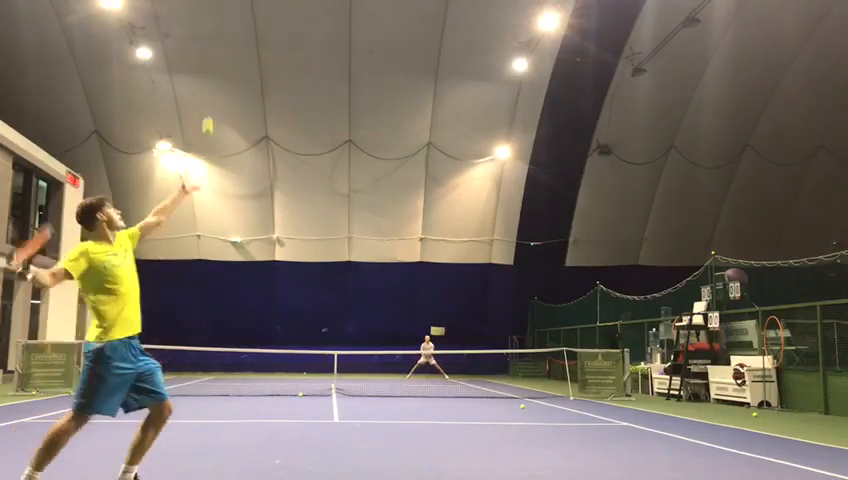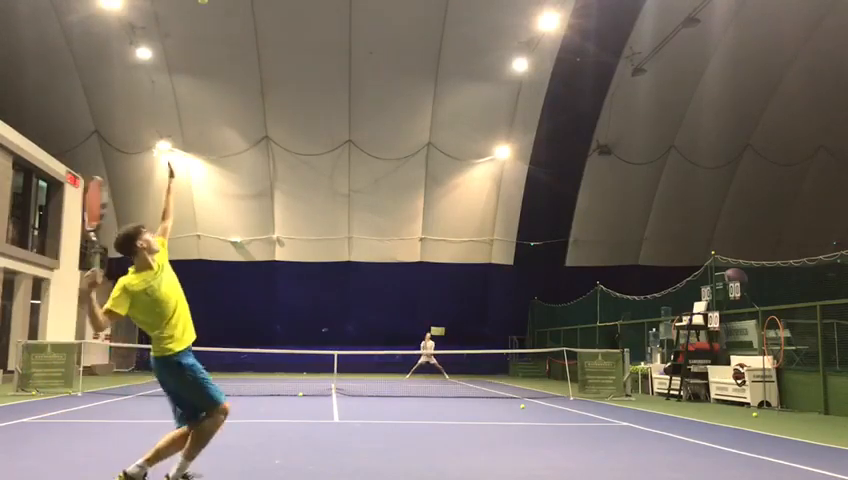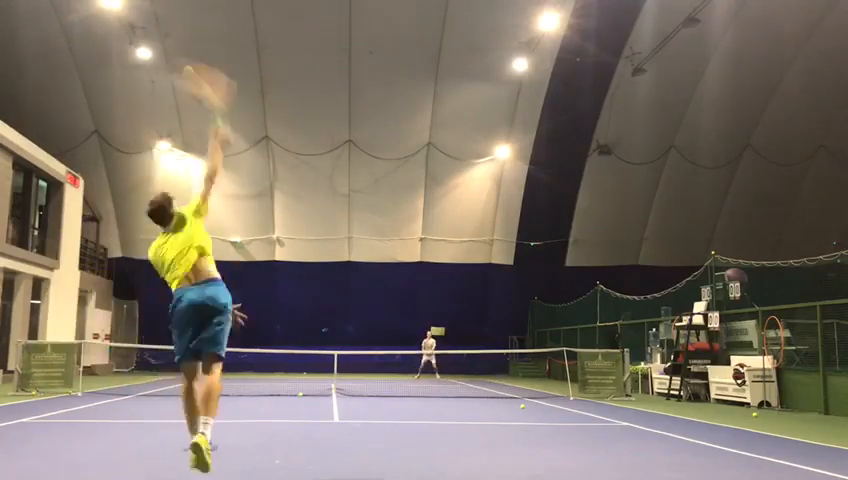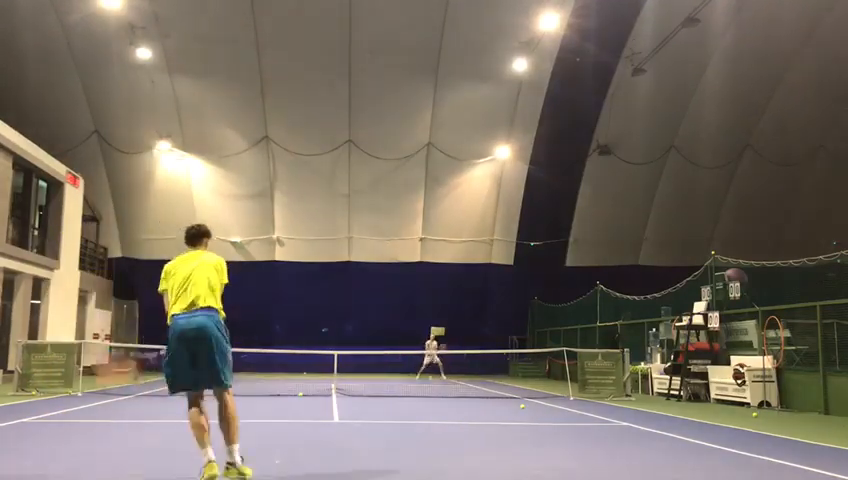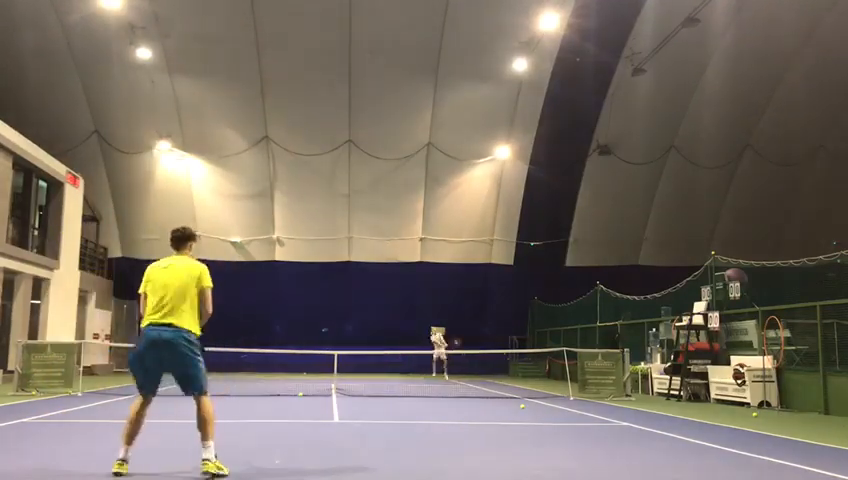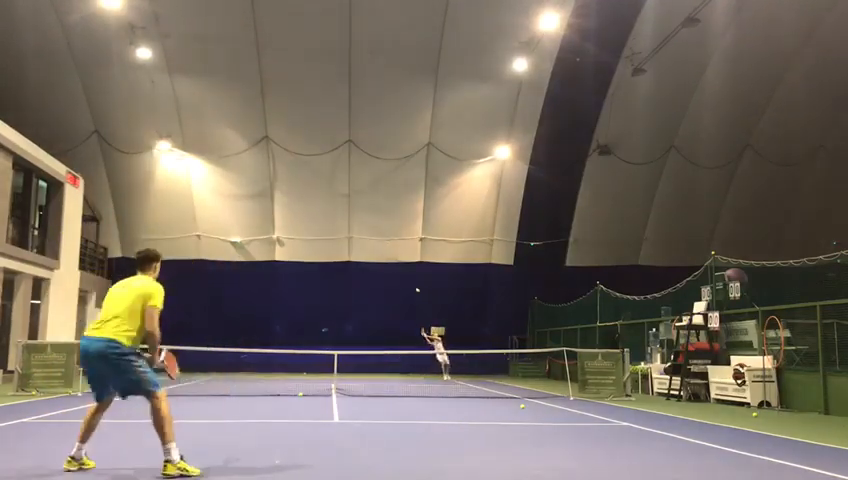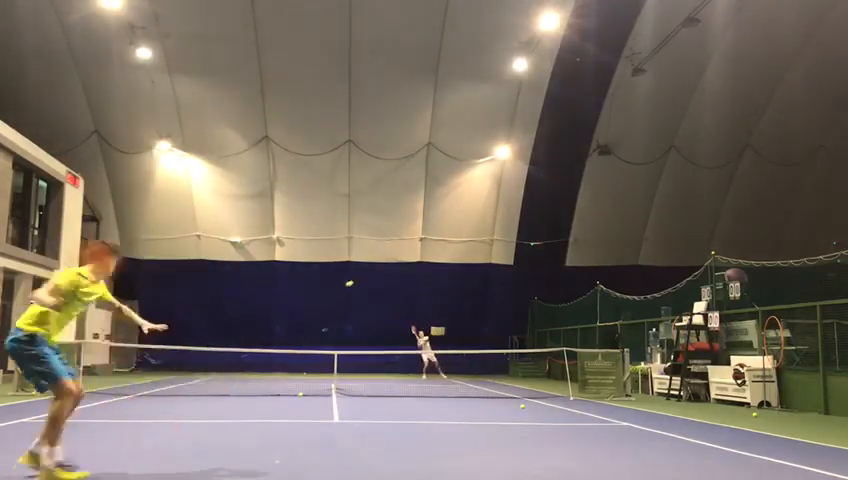
dt=0.4s
person 1, frame 1
left shoulder: (124, 242)
right shoulder: (88, 252)
left elbow: (154, 218)
right elbow: (50, 278)
left wrist: (181, 194)
right wrist: (28, 271)
left hip: (132, 346)
right hip: (108, 347)
left knee: (162, 408)
right knee: (79, 417)
person 1, frame 2
left shoulder: (159, 260)
right shoulder: (128, 285)
left elbow: (166, 220)
right elbow: (100, 324)
left wrist: (170, 183)
right wrist: (89, 293)
left hip: (181, 354)
right hip: (172, 357)
left knee: (192, 426)
right knee: (219, 410)
person 1, frame 3
left shoulder: (155, 250)
right shoulder: (188, 221)
right elbow: (211, 175)
right wrist: (217, 142)
left hip: (181, 302)
right hip: (211, 293)
left knee: (189, 375)
right knee: (211, 366)
left ankle: (197, 438)
right ankle: (203, 433)
person 1, frame 4
left shoulder: (170, 267)
right shoulder: (216, 261)
left elbow: (167, 305)
left hip: (178, 325)
right hip: (208, 320)
left knee: (194, 399)
right knee: (224, 393)
person 1, frame 5
left shoulder: (153, 269)
right shoulder: (199, 268)
left elbow: (143, 309)
right elbow: (208, 311)
left hip: (151, 334)
right hip: (182, 335)
left knee: (144, 398)
right knee: (202, 396)
left ankle: (122, 459)
right ankle: (209, 458)
person 1, frame 6
left shoulder: (118, 285)
right shoulder: (154, 288)
right elbow: (151, 329)
right wrist: (153, 355)
left hip: (88, 343)
right hip: (113, 347)
left knee: (103, 402)
right knee: (158, 396)
left ankle: (75, 456)
right ankle: (172, 460)
person 1, frame 7
left shoulder: (97, 285)
right shoulder: (74, 276)
left elbow: (118, 306)
right elbow: (38, 295)
left wrist: (142, 322)
right wrist: (51, 303)
left hip: (42, 340)
right hip: (27, 338)
left knee: (74, 392)
right knee: (68, 391)
left ankle: (38, 452)
